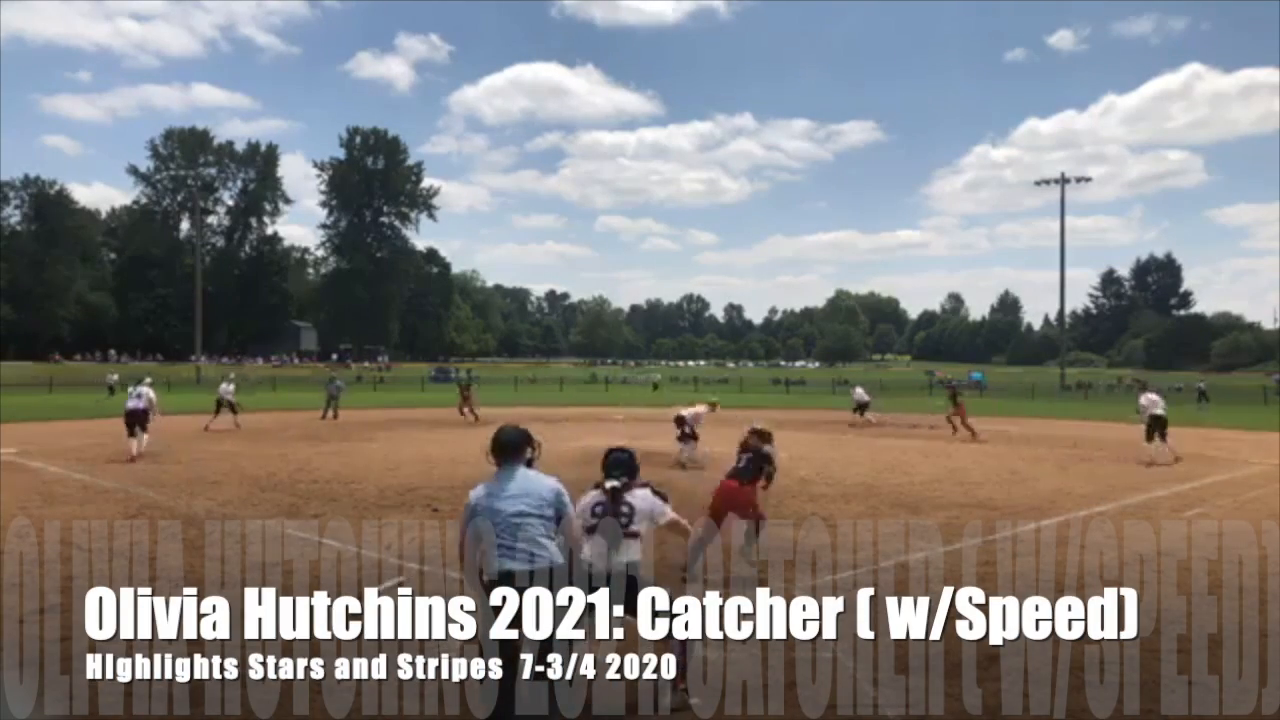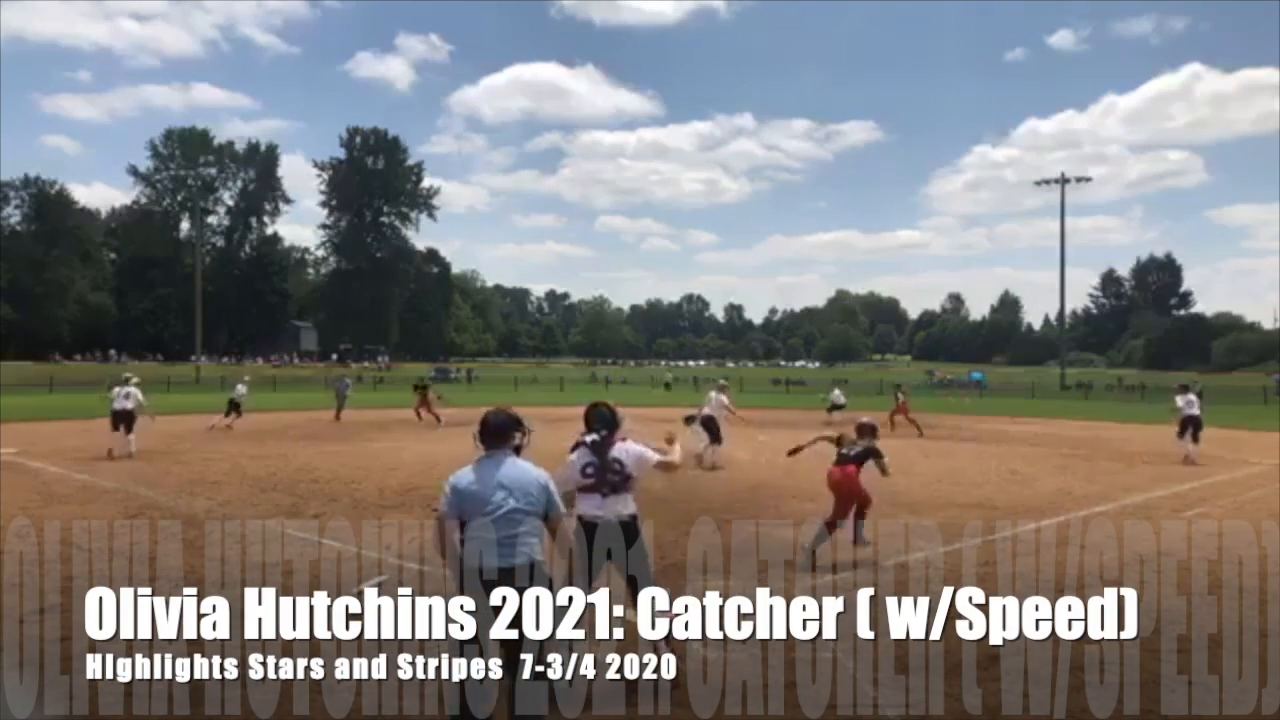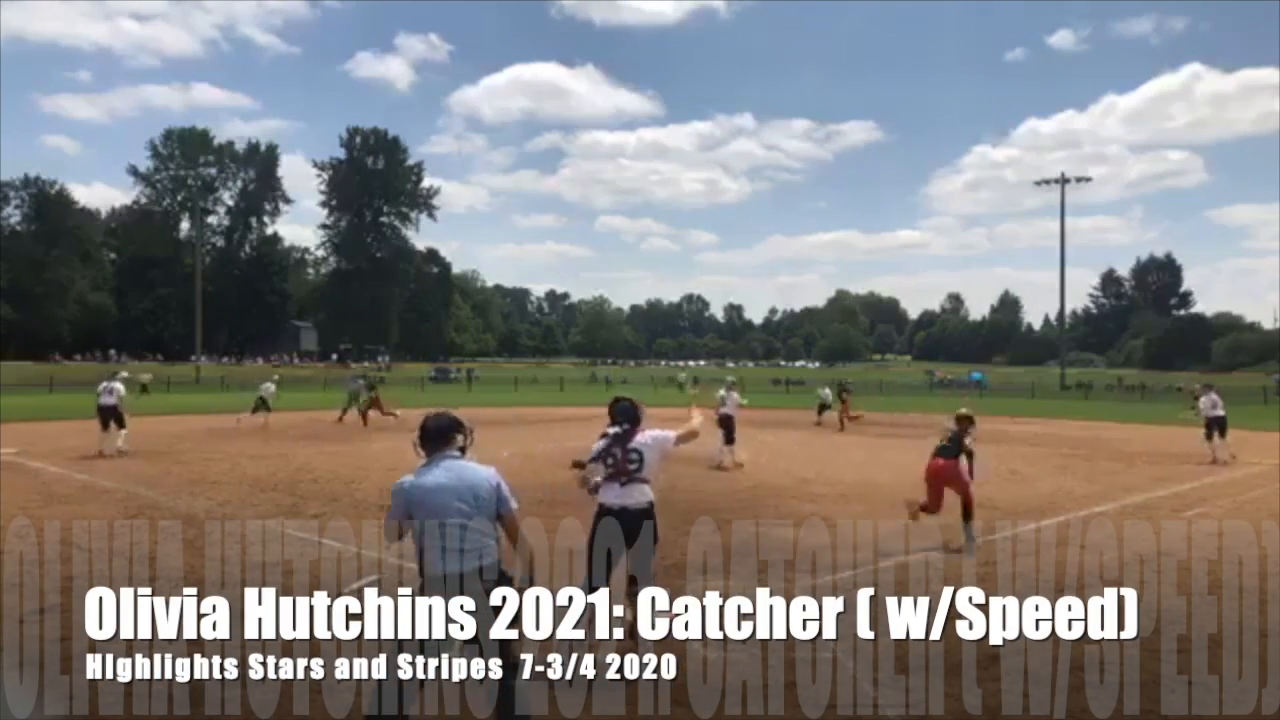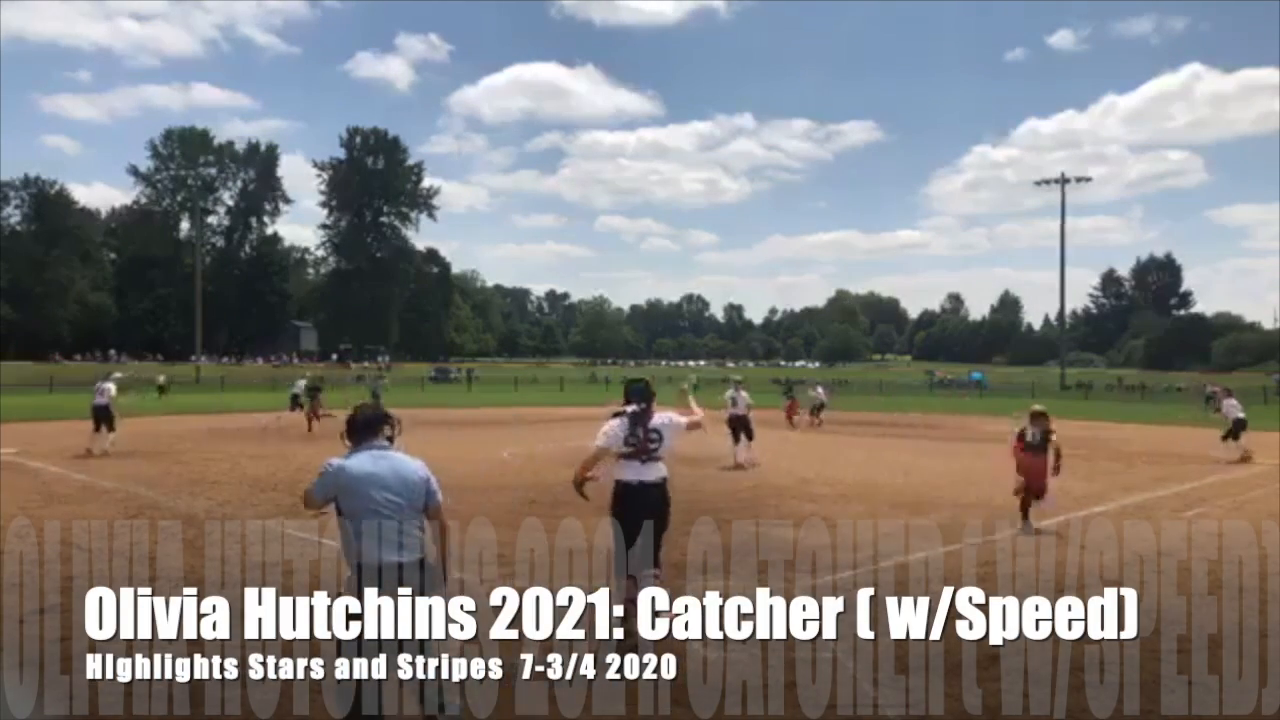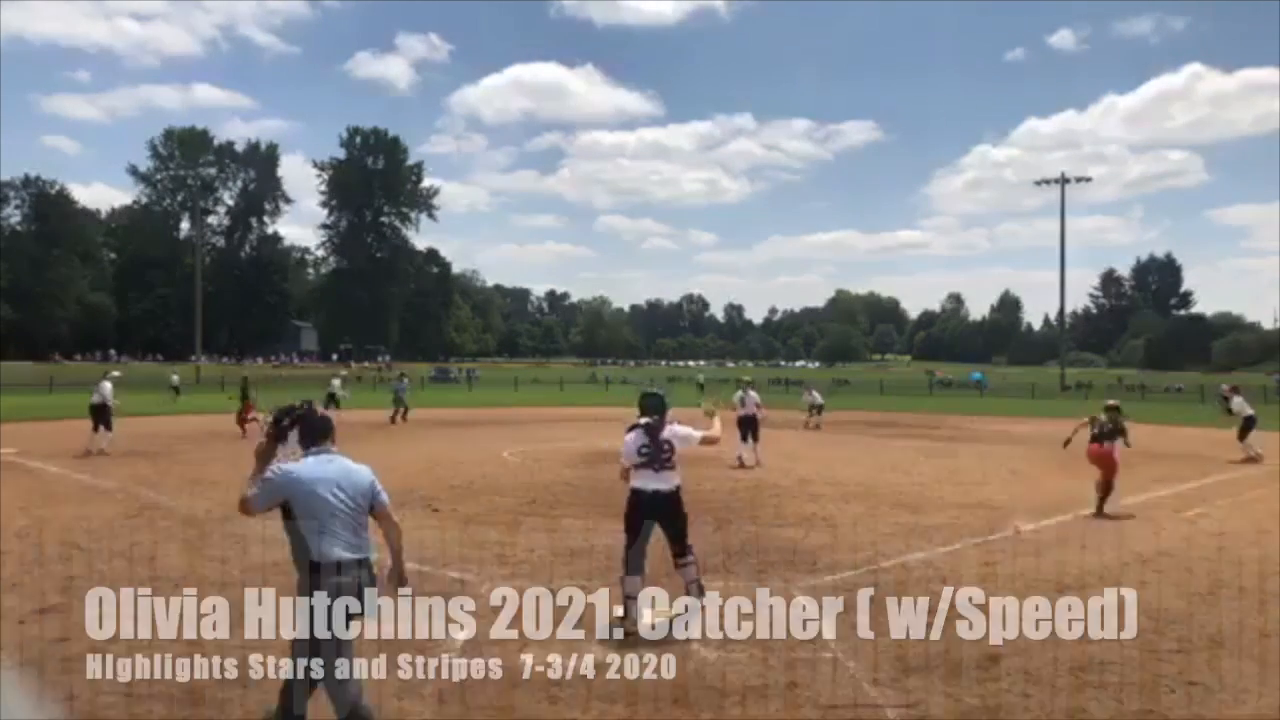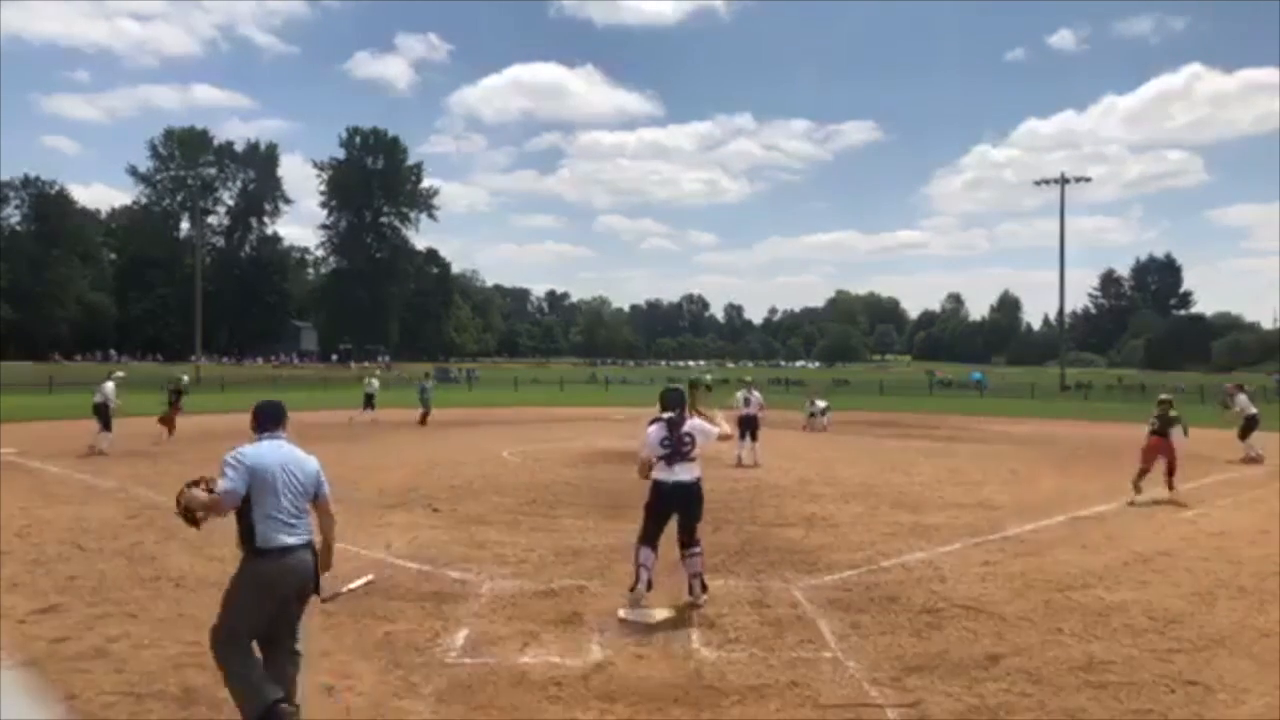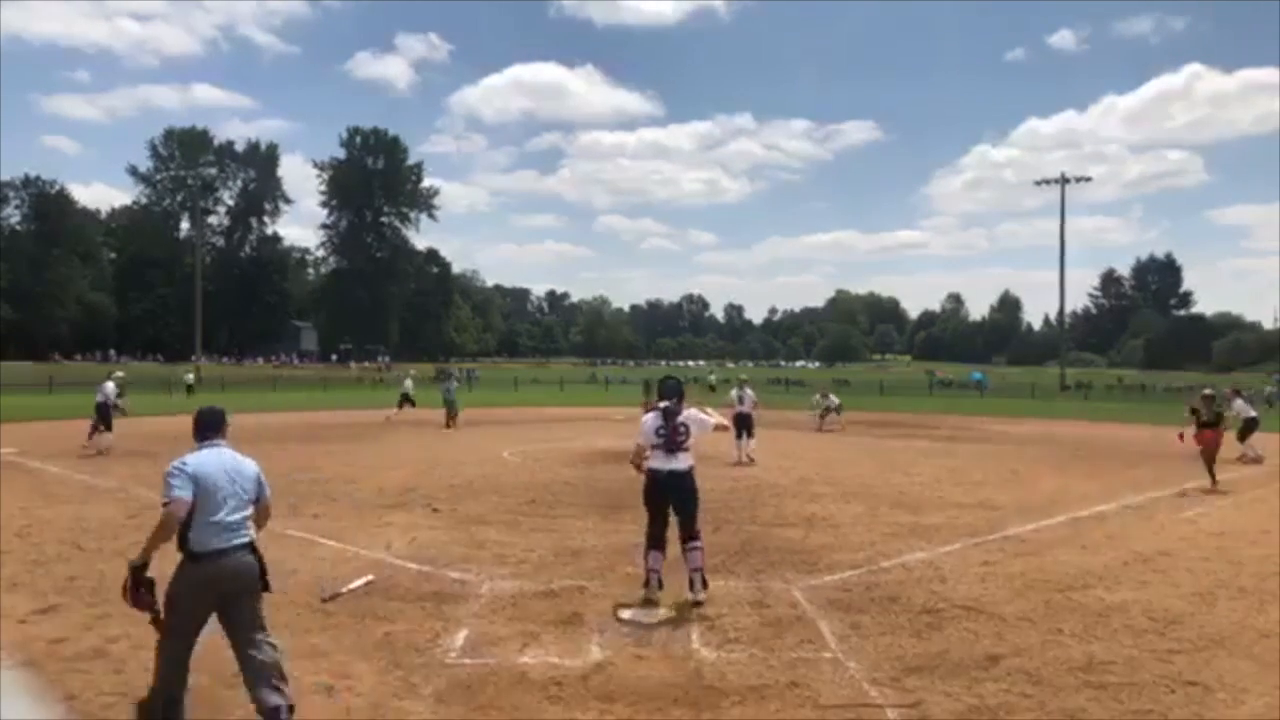
dt=0.3s
person 1, frame 1
left shoulder: (478, 496)
right shoulder: (551, 486)
left elbow: (466, 553)
right elbow: (573, 538)
left wrist: (482, 592)
left hip: (501, 583)
right hip: (548, 580)
left knee: (506, 664)
right knee: (547, 662)
person 1, frame 2
left shoulder: (460, 480)
right shoulder: (538, 477)
left elbow: (446, 538)
right elbow: (563, 535)
left wrist: (462, 579)
left hip: (479, 580)
right hip: (528, 578)
left knee: (472, 662)
right knee: (525, 667)
person 1, frame 3
left shoulder: (410, 485)
right shoulder: (487, 476)
left elbow: (391, 534)
right elbow: (514, 530)
right wrist: (528, 574)
left hip: (437, 587)
right hip: (486, 583)
right knee: (503, 667)
person 1, frame 4
left shoulder: (340, 470)
right shoulder: (416, 467)
left elbow: (310, 500)
right elbow: (440, 522)
right wrist: (441, 566)
left hip: (369, 580)
right hip: (416, 574)
right knee: (421, 652)
person 1, frame 5
left shoulder: (287, 473)
right shoulder: (361, 472)
left elbow: (246, 506)
right elbow: (390, 522)
left wrist: (260, 467)
right wrist: (397, 563)
left hip: (324, 578)
right hip: (359, 573)
left knee: (334, 665)
right knee: (309, 647)
person 1, frame 6
left shoulder: (243, 457)
right shoulder: (308, 461)
left elbow: (222, 505)
right elbow: (326, 512)
left wrist: (193, 499)
right wrist: (327, 548)
left hip: (264, 563)
right hip: (303, 561)
left knee: (228, 639)
right knee: (282, 644)
person 1, frame 7
left shoulder: (183, 466)
right shoulder: (248, 465)
left elbow: (174, 517)
right elbow: (264, 512)
left wrist: (144, 555)
left hip: (202, 565)
right hip: (244, 561)
left knee: (175, 637)
right knee: (252, 637)
person 2, frame 1
left shoulder: (589, 499)
right shoulder: (645, 497)
right elbow: (685, 530)
left hip: (590, 578)
right hip: (626, 579)
right ankle: (680, 684)
person 2, frame 2
left shoulder: (576, 457)
right shoulder: (630, 450)
left elbow: (561, 493)
right elbow: (673, 464)
right wrist: (674, 444)
left hip: (588, 531)
right hip: (624, 530)
right knee: (644, 589)
right ankle: (660, 646)
person 2, frame 3
left shoulder: (602, 446)
right shoulder: (652, 440)
left elbow: (585, 481)
right elbow: (693, 431)
left wrist: (594, 486)
right wrist: (695, 411)
left hip: (607, 517)
right hip: (641, 516)
left knee: (594, 581)
right knee: (642, 571)
person 2, frame 4
left shoulder: (615, 425)
right shoulder: (665, 420)
left elbow: (594, 457)
right elbow: (698, 420)
left wrist: (579, 478)
right wrist: (689, 399)
left hip: (625, 493)
right hip: (655, 494)
left knee: (624, 553)
right knee: (650, 554)
left ankle: (630, 613)
person 2, frame 5
left shoulder: (632, 437)
right shoulder: (677, 433)
left elbow: (624, 475)
right elbow: (714, 438)
right wrist: (716, 419)
left hip: (640, 500)
right hip: (669, 499)
left knee: (634, 557)
right knee: (681, 548)
left ankle: (630, 617)
right ankle: (696, 595)
person 2, frame 6
left shoulder: (653, 430)
right shoulder: (696, 426)
left elbow: (642, 468)
right elbow: (727, 434)
left wrist: (648, 471)
right wrist: (716, 419)
left hip: (662, 490)
right hip: (690, 490)
left knee: (647, 538)
right knee: (689, 539)
left ankle: (640, 585)
right ankle: (697, 593)
person 2, frame 7
left shoulder: (649, 419)
right shoulder: (692, 416)
left elbow: (637, 454)
right elbow: (725, 426)
left wrist: (639, 463)
right wrist: (708, 412)
left hip: (657, 479)
right hip: (683, 479)
left knee: (656, 532)
right knee: (690, 533)
left ankle: (652, 589)
right ankle: (698, 589)
